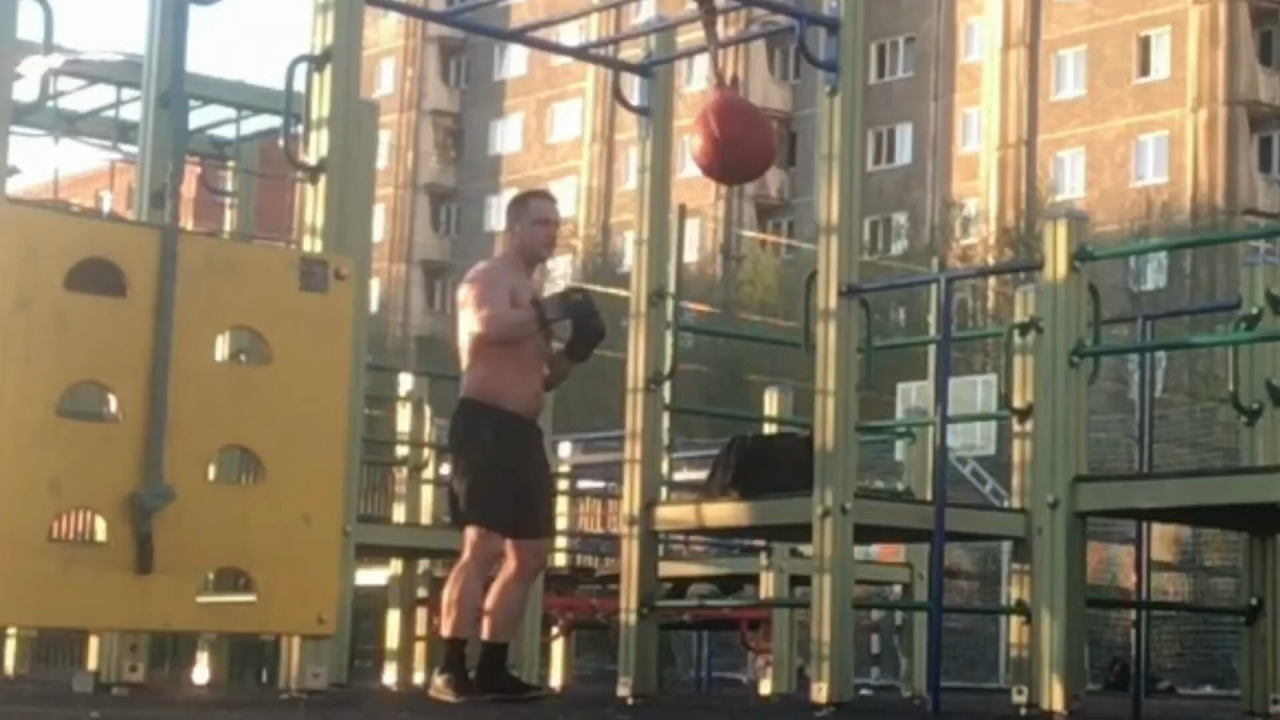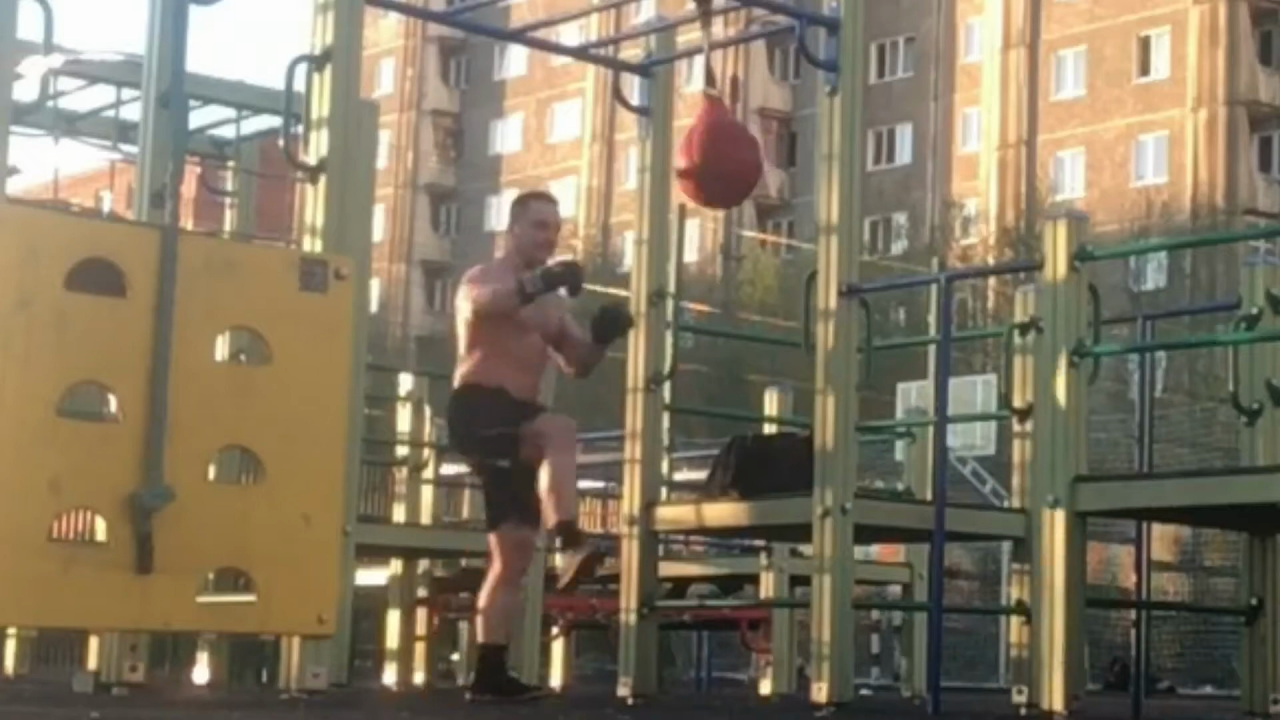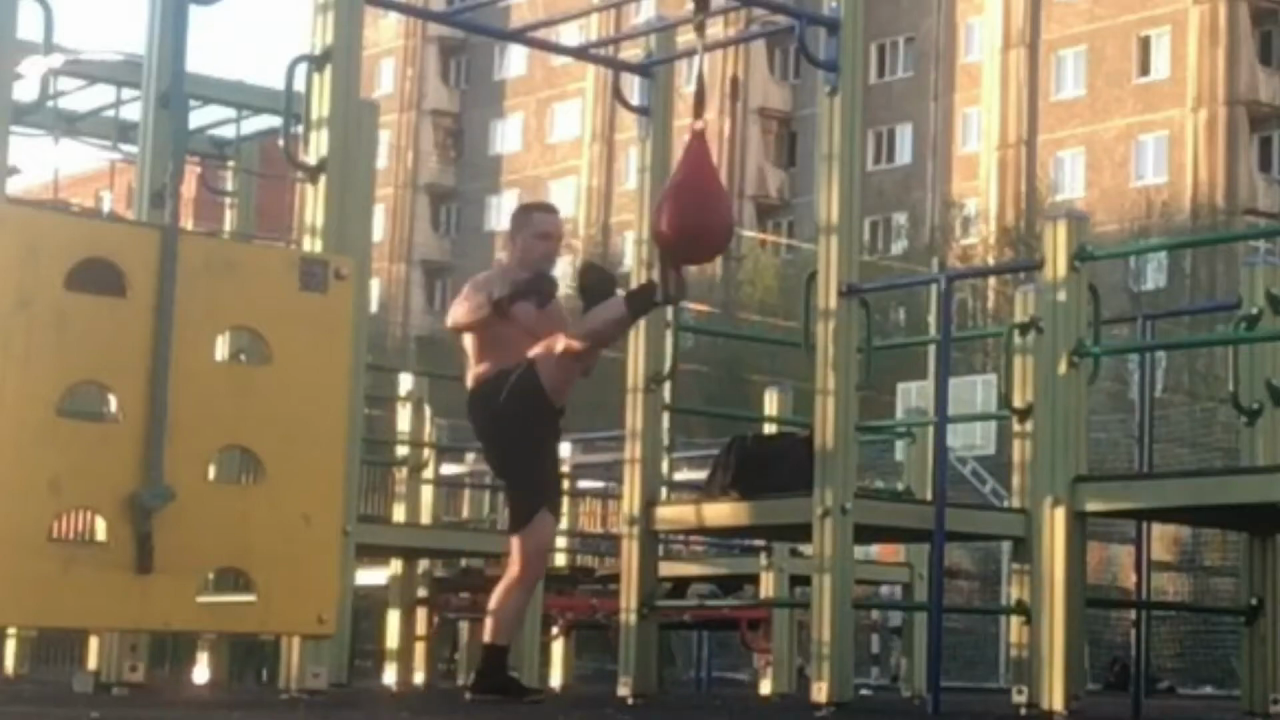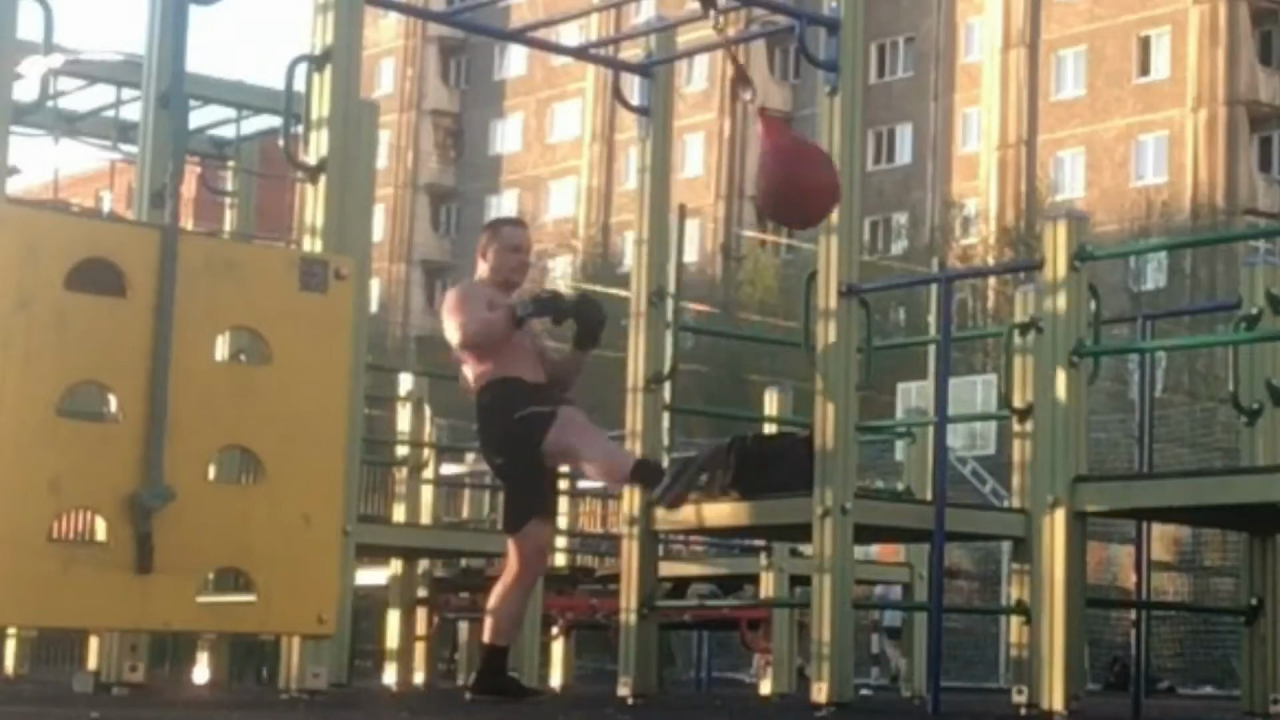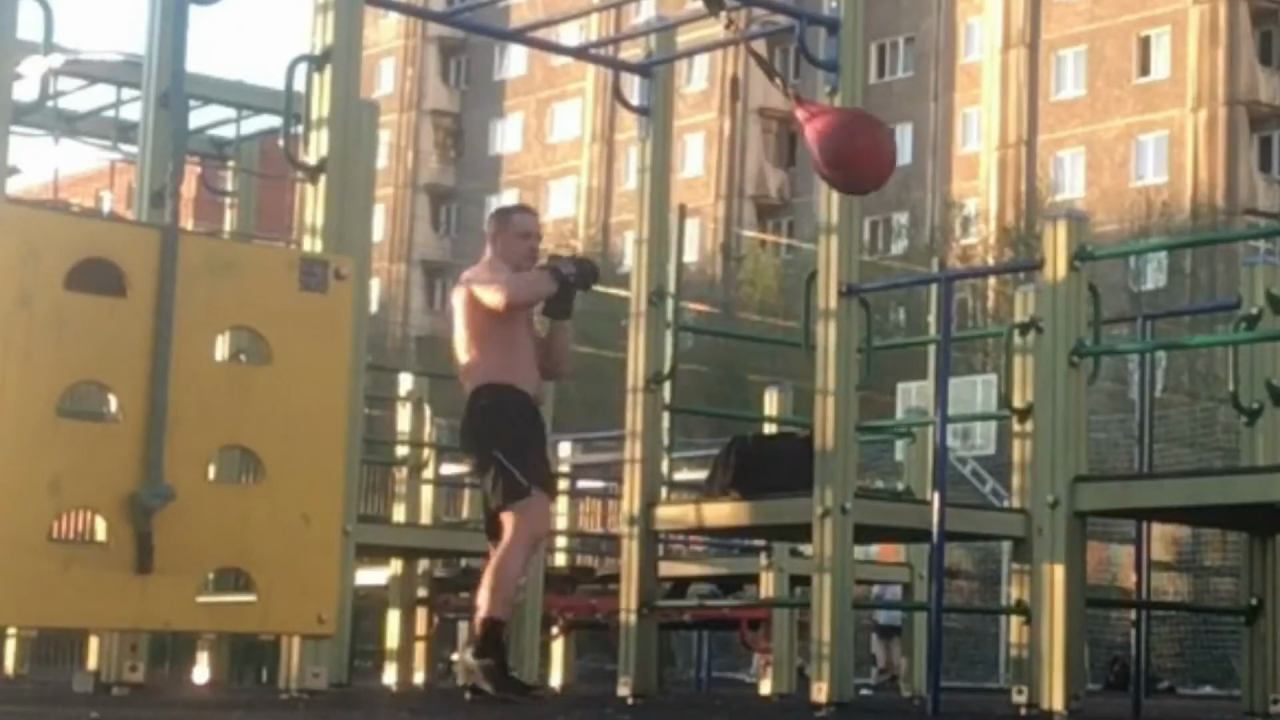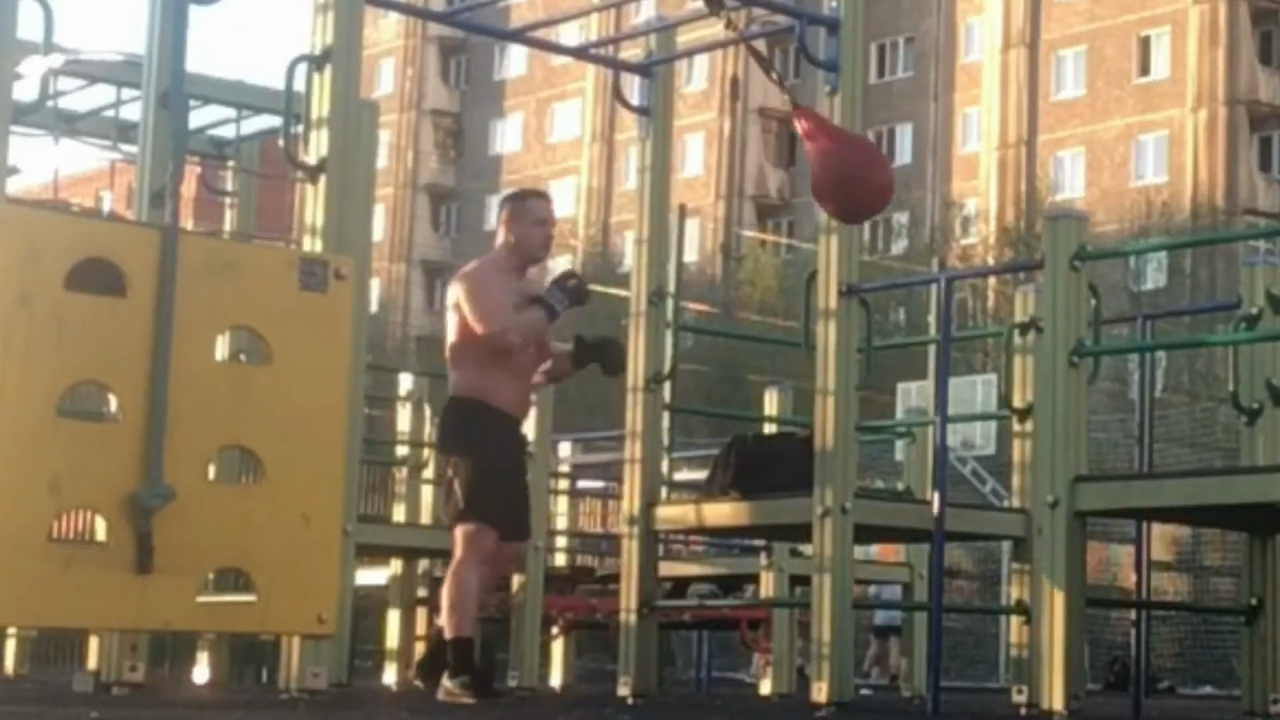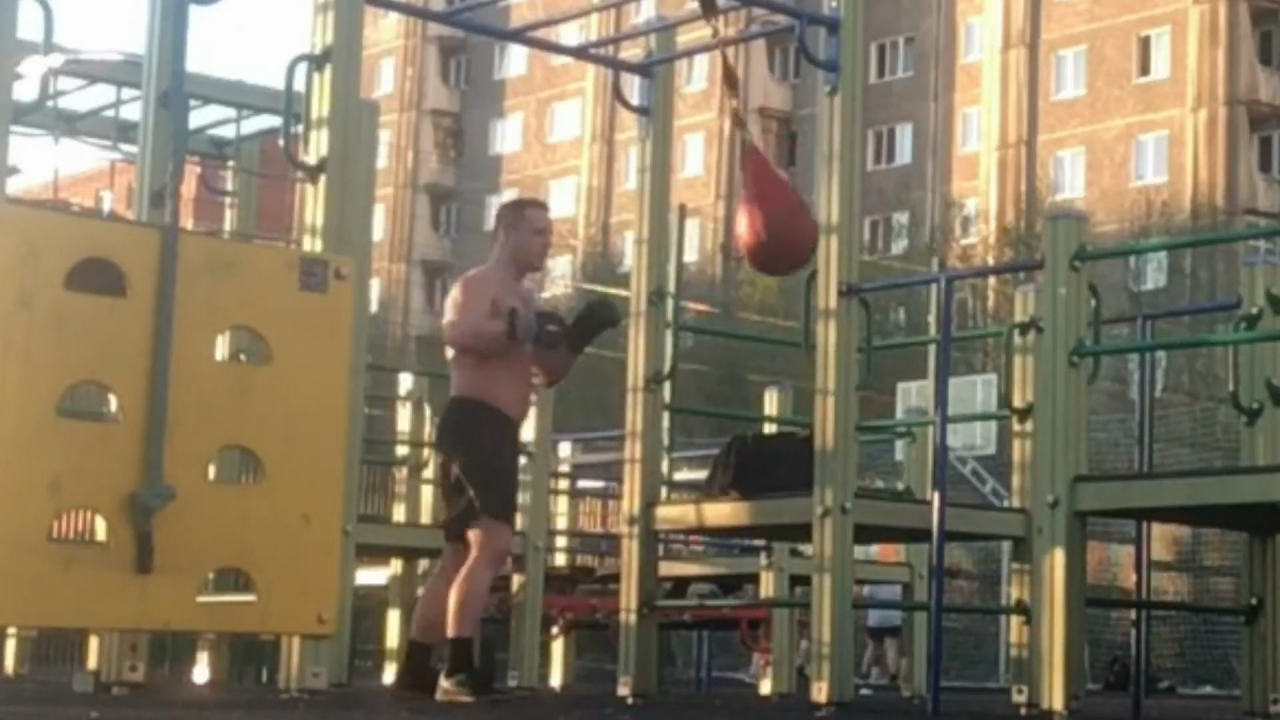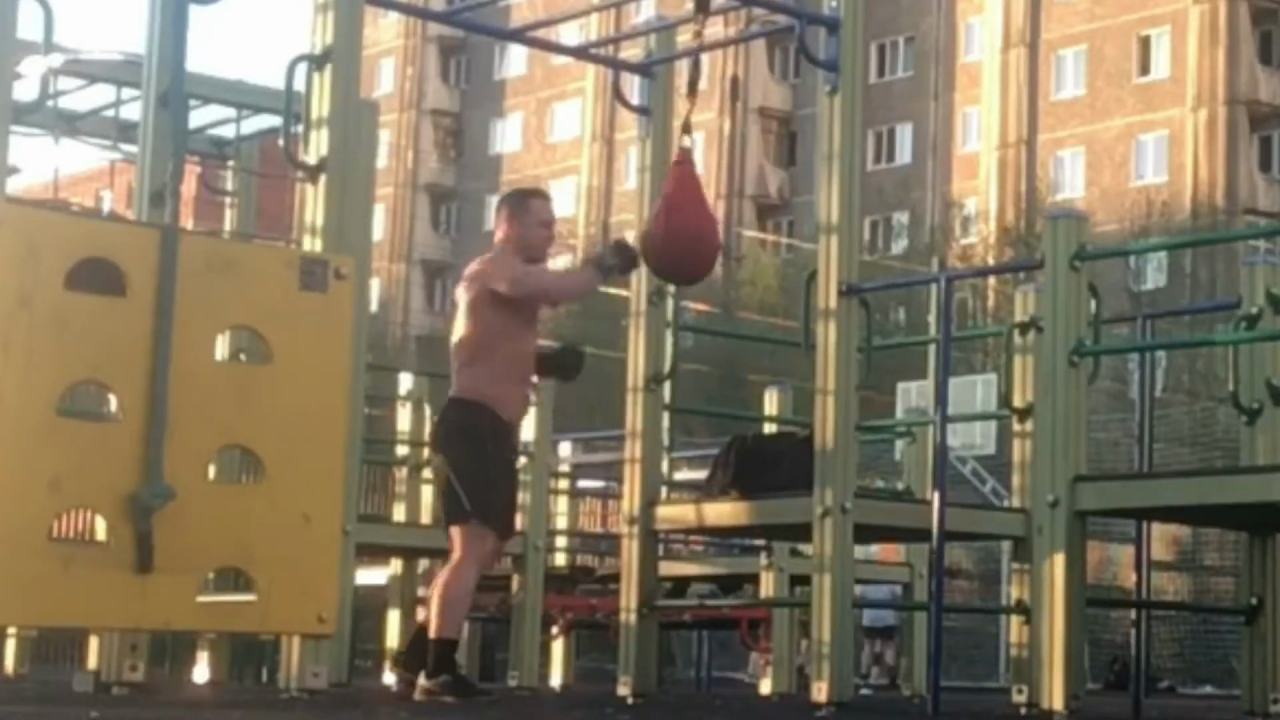
dt=0.2s
person 1, frame 1
left shoulder: (536, 296)
right shoulder: (486, 278)
right elbow: (488, 326)
left wrist: (569, 354)
right wrist: (549, 311)
left hip: (523, 433)
right hip: (483, 426)
left knee: (529, 555)
right knee: (481, 549)
left ankle: (491, 670)
right ankle: (449, 670)
person 1, frame 2
left shoulder: (545, 299)
right shoulder: (488, 274)
left elbow: (580, 362)
right elbow: (481, 304)
left wrist: (600, 335)
right wrist: (537, 280)
left hip: (514, 423)
right hip: (478, 412)
left knee: (516, 552)
right knee: (560, 433)
left ankle: (489, 673)
right ankle: (569, 542)
person 1, frame 3
left shoulder: (546, 302)
right shoulder: (487, 286)
left elbow: (580, 346)
right elbow: (459, 320)
left wrist: (596, 303)
right wrist: (508, 293)
left hip: (530, 425)
right hip: (500, 403)
left knee: (531, 556)
right knee: (569, 345)
left ankle: (491, 673)
right ankle: (647, 298)
person 1, frame 4
left shoulder: (518, 321)
right shoulder: (463, 295)
left elbow: (559, 379)
right elbow: (467, 338)
left wrist: (584, 340)
right wrist: (531, 310)
left hip: (523, 430)
right hip: (509, 406)
left knee: (528, 558)
right knee: (578, 428)
left ankle: (490, 673)
right ankle: (651, 479)
person 1, frame 5
left shoulder: (509, 290)
right shoulder: (482, 276)
left elbow: (554, 368)
right elbow: (515, 295)
left wrist: (562, 306)
right wrist: (560, 275)
left hip: (519, 424)
right hip: (500, 415)
left knee: (514, 540)
right knee: (531, 524)
left ankle: (487, 660)
right ankle: (483, 652)
person 1, frame 6
left shoulder: (529, 290)
right shoulder: (478, 277)
left elbow: (540, 372)
right elbow: (505, 333)
left wrist: (579, 354)
right wrist: (552, 301)
left hip: (504, 434)
right hip: (472, 425)
left knee: (507, 553)
right knee: (475, 546)
left ankle: (448, 652)
right ankle: (458, 673)
person 1, frame 7
left shoulder: (516, 300)
right shoulder: (480, 284)
left elbow: (545, 372)
right elbow: (455, 334)
left wrist: (578, 334)
right wrist: (522, 323)
left hip: (495, 434)
right hip: (474, 428)
left knee: (462, 555)
right knee: (492, 545)
left ankle: (417, 671)
right ankle: (458, 671)
person 1, frame 8
left shoulder: (519, 280)
right shoulder: (488, 271)
right elbow: (562, 287)
left wrist: (546, 361)
right wrist: (607, 262)
left hip: (495, 435)
right hip: (469, 428)
left knee: (471, 552)
right knee: (475, 547)
left ankle: (419, 658)
right ankle: (439, 671)
